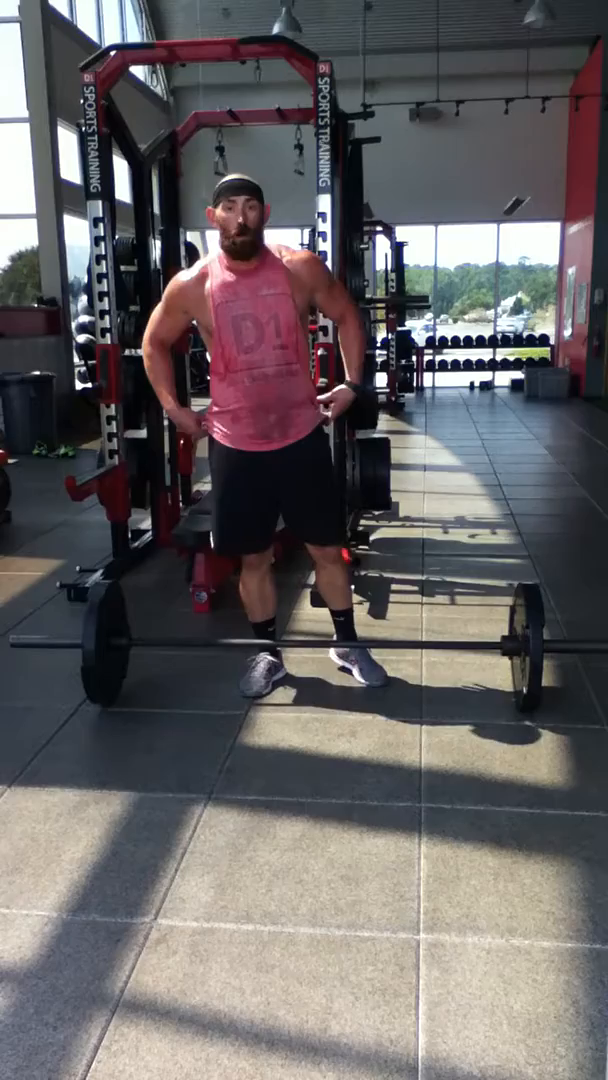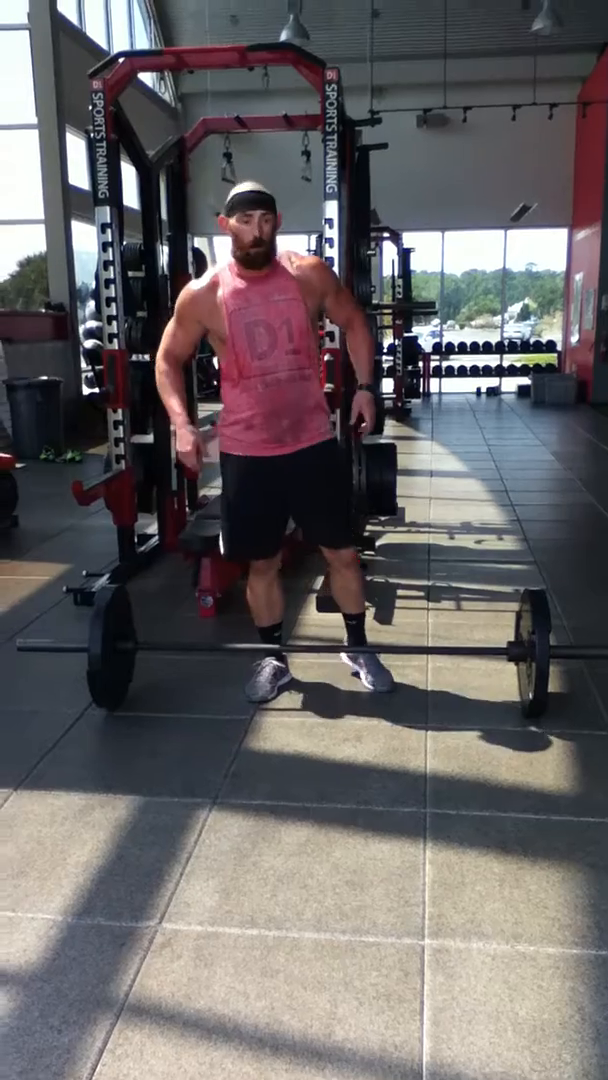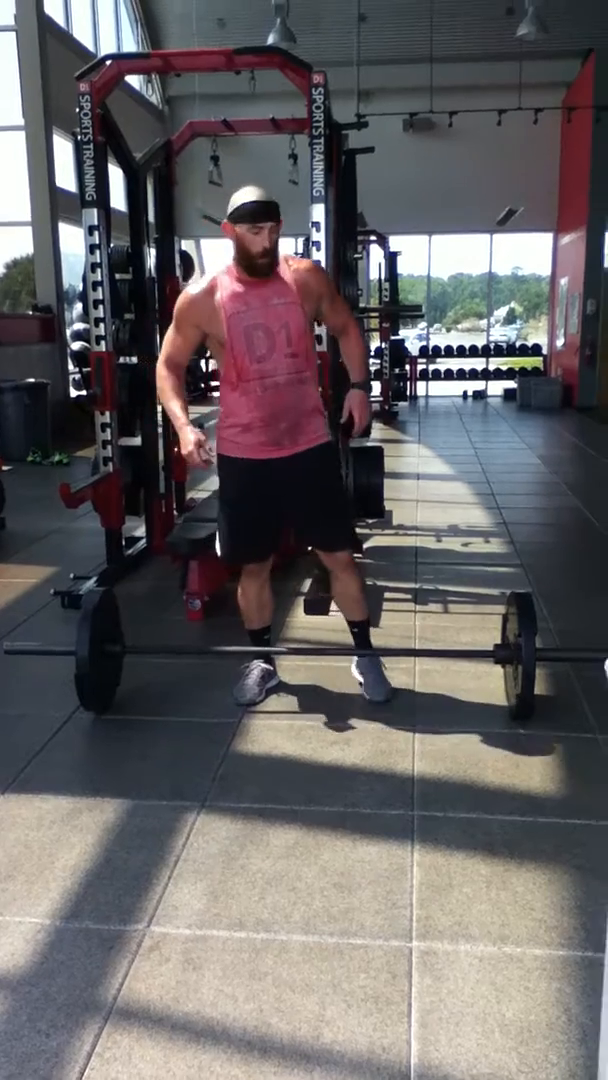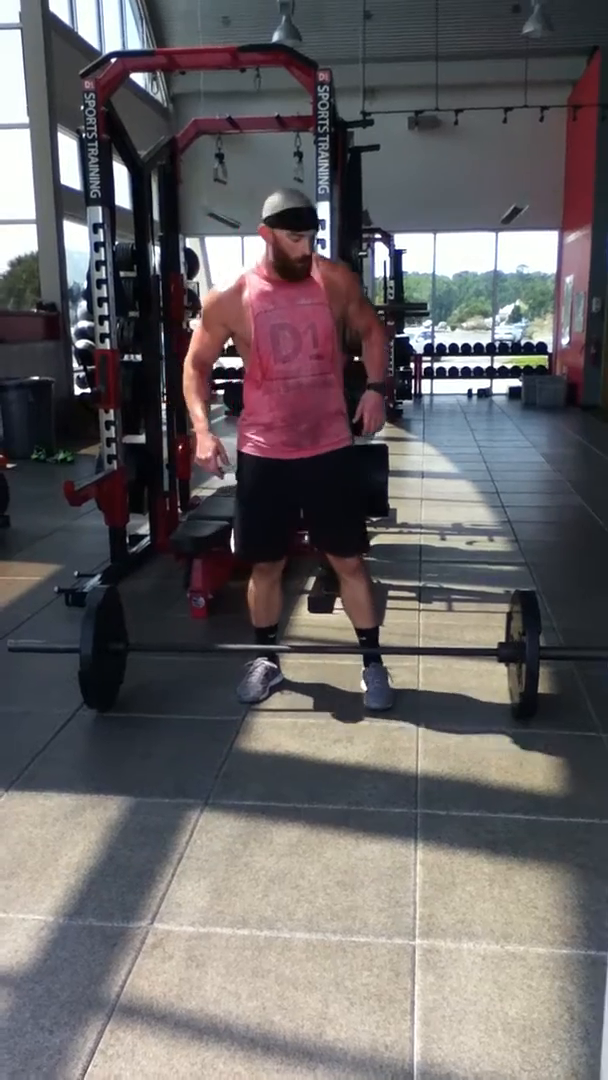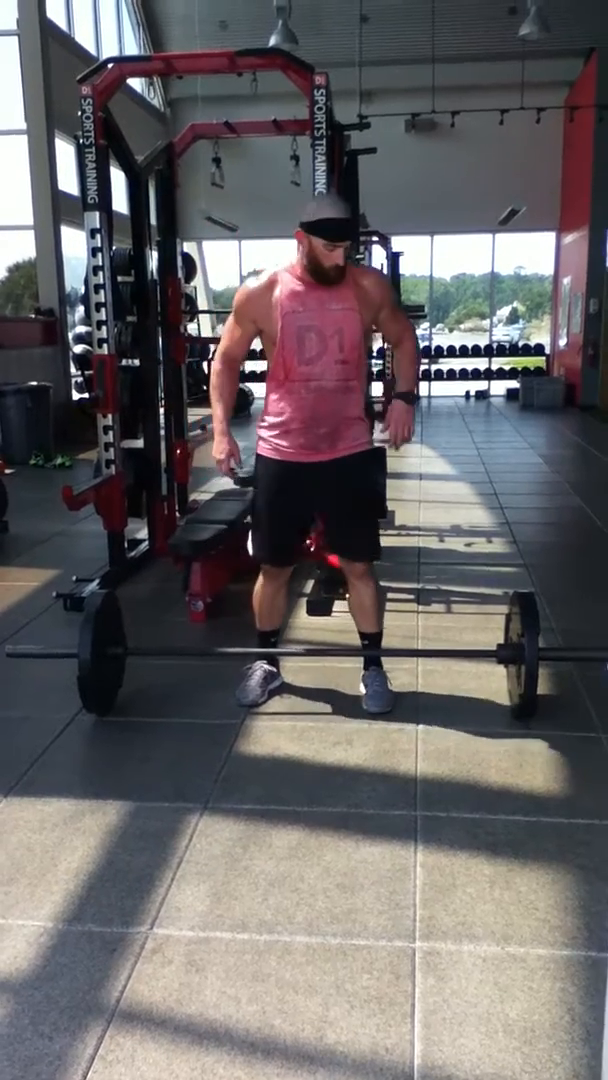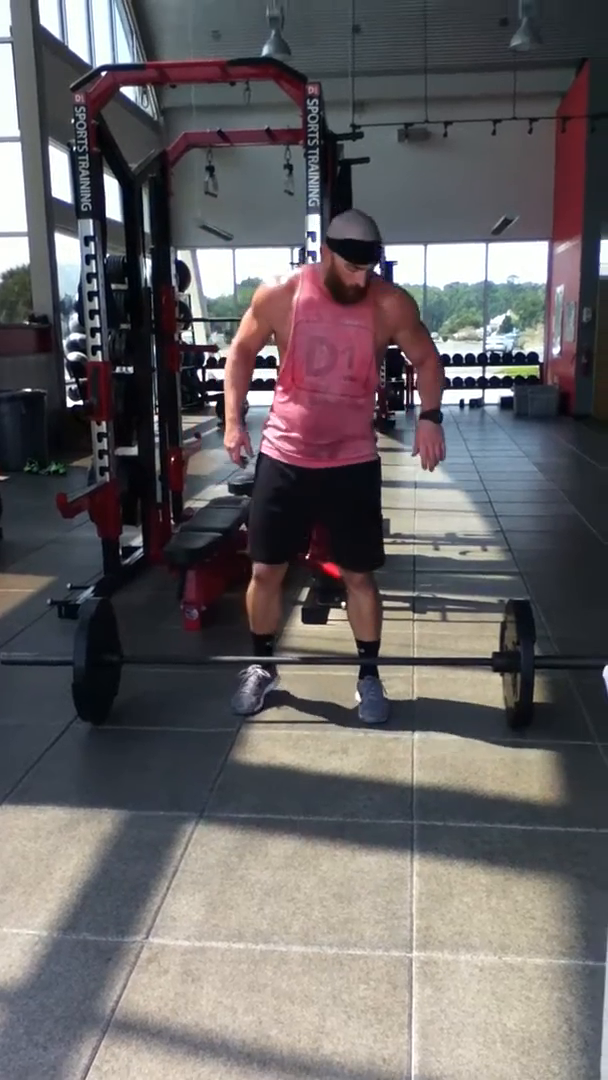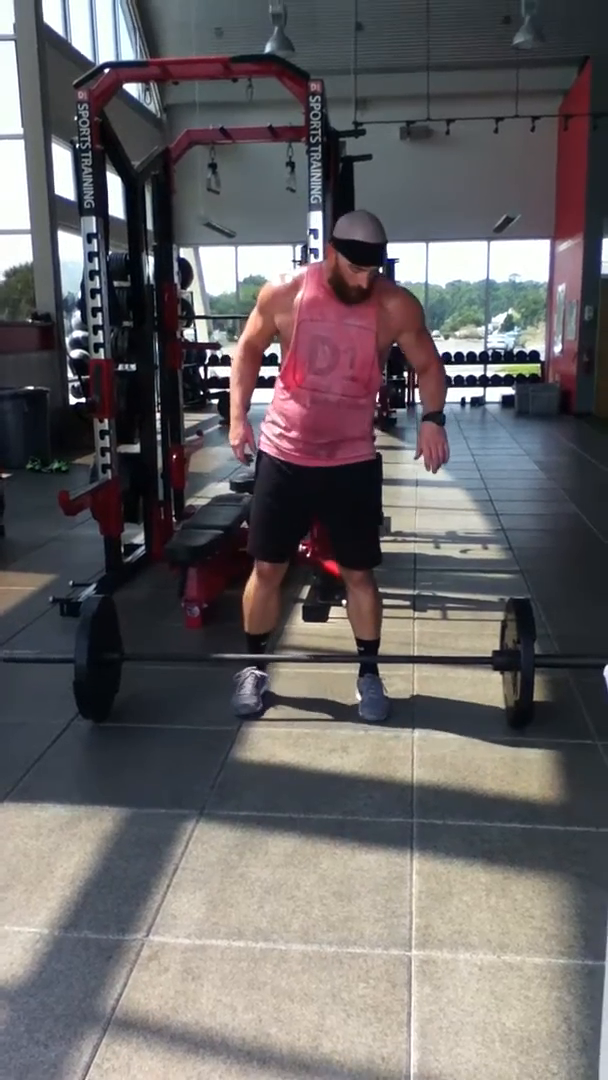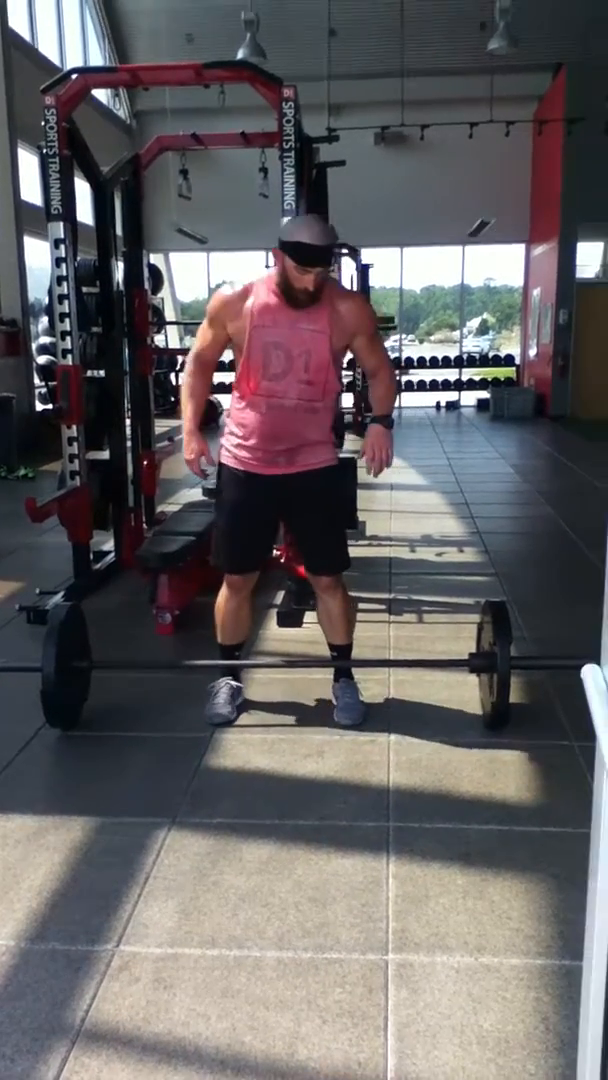
dt=0.2s
person 1, frame 1
left shoulder: (302, 268)
right shoulder: (190, 286)
left elbow: (347, 317)
right elbow: (155, 344)
left wrist: (352, 382)
right wrist: (175, 407)
left hip: (301, 436)
right hip: (235, 445)
left knee: (327, 549)
right knee: (252, 557)
left ankle: (346, 643)
right ankle: (268, 652)
person 1, frame 2
left shoulder: (311, 274)
right shoulder: (202, 295)
left elbow: (354, 324)
right elbow: (169, 359)
left wrist: (365, 386)
right wrist: (181, 423)
left hip: (314, 443)
right hip: (246, 452)
left knee: (342, 552)
right knee: (261, 563)
left ankle: (357, 647)
right ankle: (273, 657)
person 1, frame 3
left shoulder: (308, 277)
right shoulder: (200, 300)
left elbow: (346, 329)
right elbow: (169, 365)
left wrist: (358, 385)
right wrist: (184, 425)
left hip: (310, 446)
right hip: (243, 454)
left knee: (339, 556)
right knee: (253, 565)
left ankle: (364, 653)
right ankle: (262, 660)
person 1, frame 4
left shoulder: (337, 280)
right shoulder: (229, 298)
left elbow: (372, 331)
right elbow: (197, 364)
left wrist: (375, 388)
right wrist: (202, 429)
left hip: (330, 448)
right hip: (263, 452)
left knee: (349, 561)
right knee: (265, 564)
left ankle: (372, 661)
right ankle: (267, 658)
person 1, frame 5
left shoulder: (371, 286)
right shoulder: (259, 294)
left elbow: (404, 340)
right elbow: (227, 360)
left wrist: (403, 398)
right wrist: (221, 427)
left hip: (349, 453)
right hip: (281, 453)
left knee: (358, 565)
right knee: (273, 567)
left ankle: (372, 665)
right ankle: (267, 661)
person 1, frame 6
left shoulder: (392, 304)
right shoulder: (278, 295)
left elbow: (426, 359)
right elbow: (241, 351)
left wrist: (429, 416)
right wrist: (233, 420)
left hip: (352, 461)
right hip: (284, 456)
left knee: (358, 573)
right knee: (266, 569)
left ankle: (367, 673)
right ankle: (260, 665)
person 1, frame 7
left shoulder: (397, 306)
right shoulder: (282, 294)
left elbow: (429, 365)
right elbow: (248, 351)
left wrist: (432, 419)
right wrist: (238, 417)
left hip: (351, 460)
right hip: (283, 454)
left knee: (359, 573)
right knee: (266, 568)
left ankle: (367, 672)
right ankle: (254, 665)
person 1, frame 8
left shoulder: (349, 309)
right shoulder: (232, 303)
left elbow: (380, 370)
right elbow: (199, 362)
left wrist: (380, 422)
right wrist: (192, 430)
left hip: (313, 465)
right hip: (244, 465)
left knee: (328, 578)
right knee: (237, 577)
left ankle: (344, 677)
right ankle: (230, 674)
